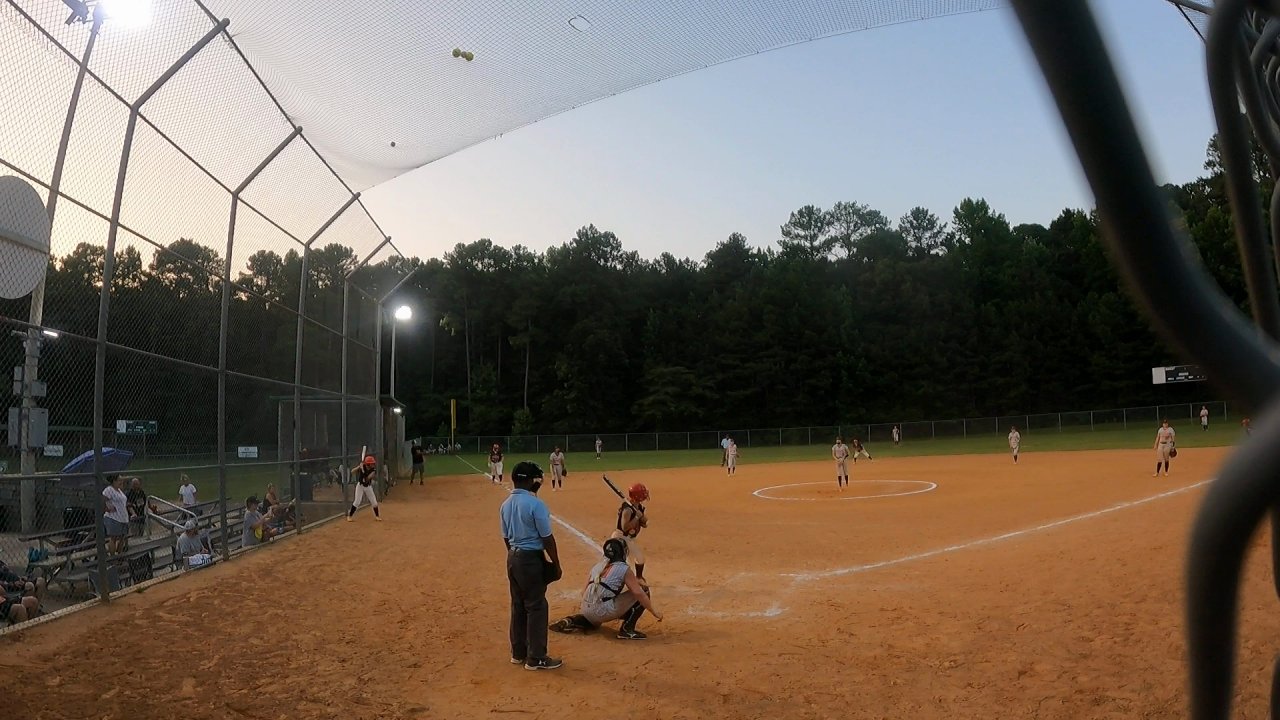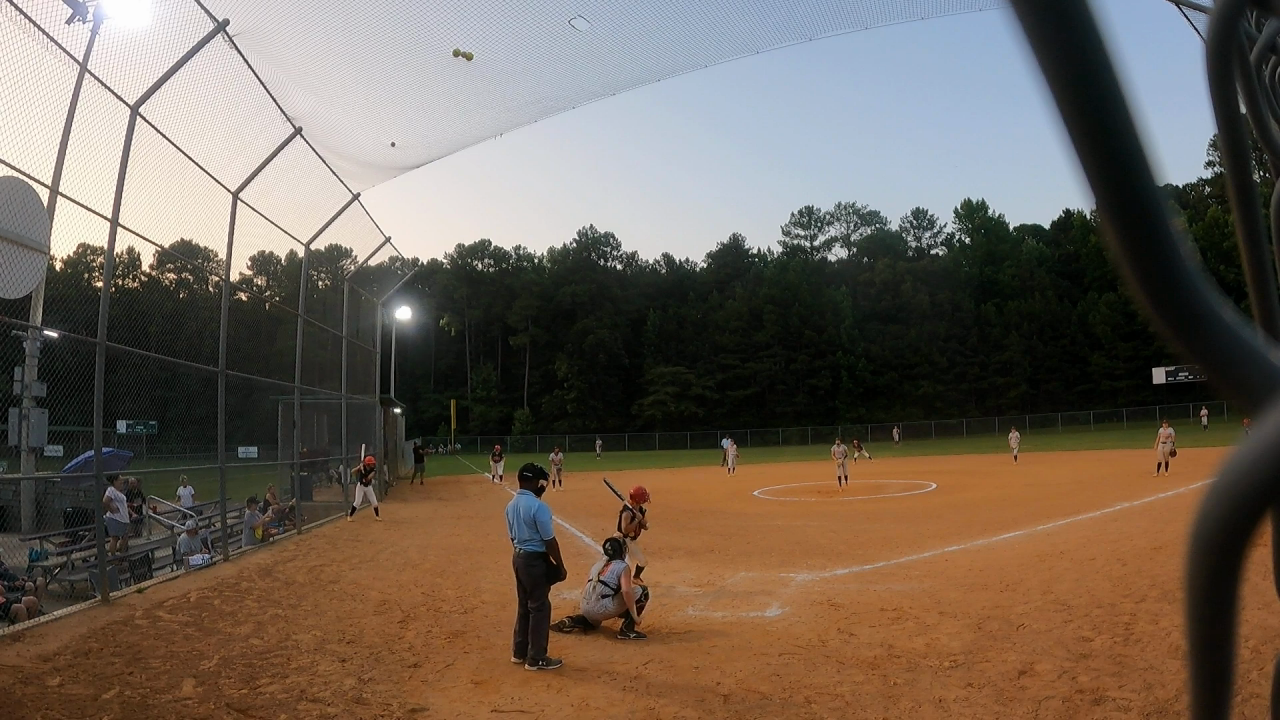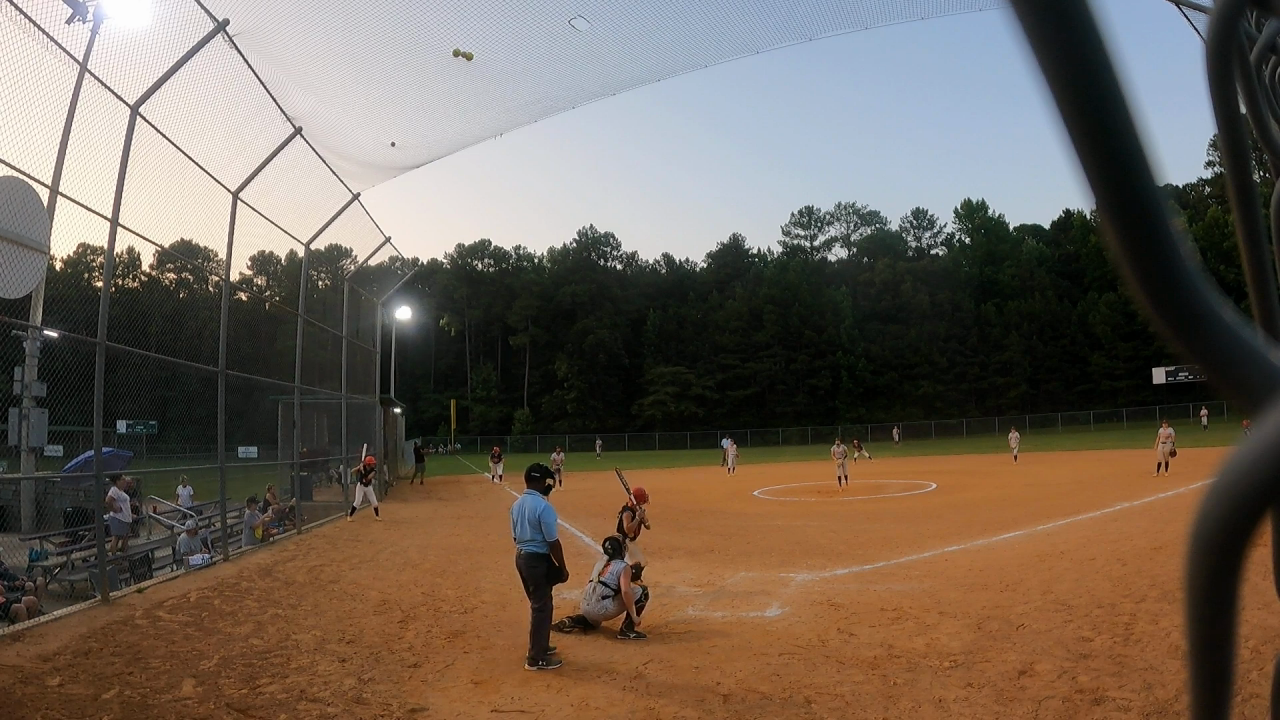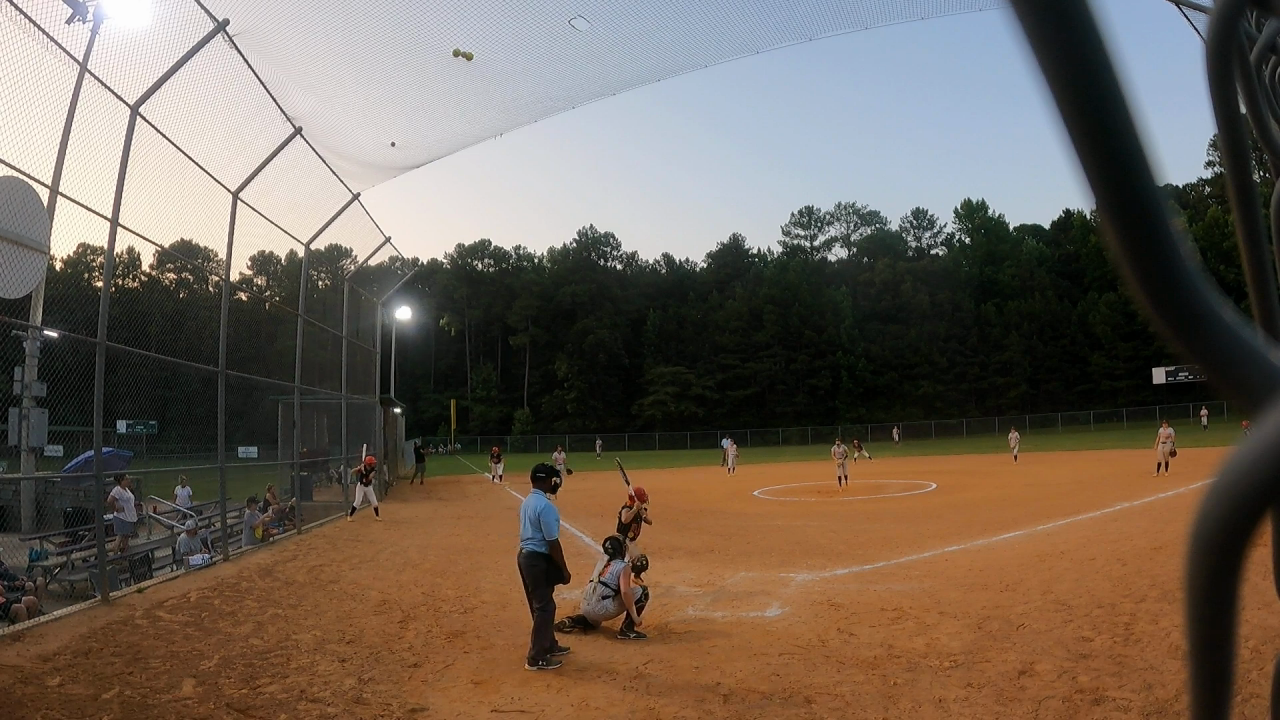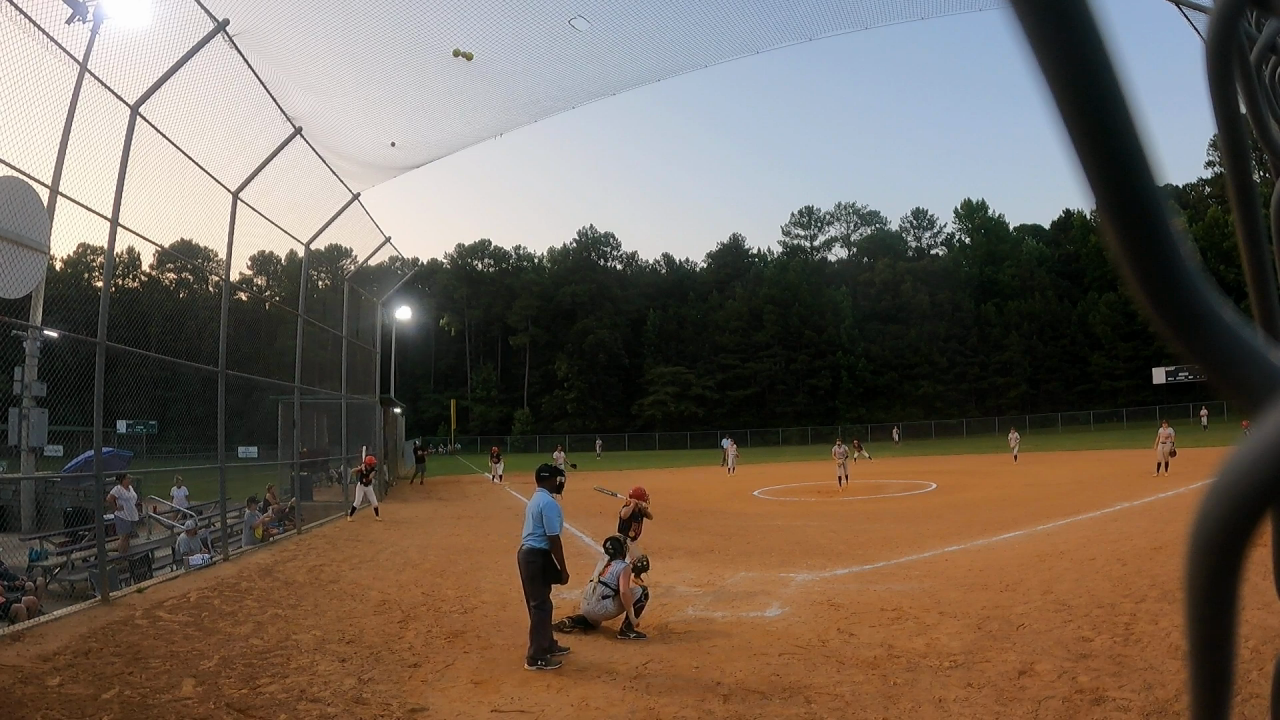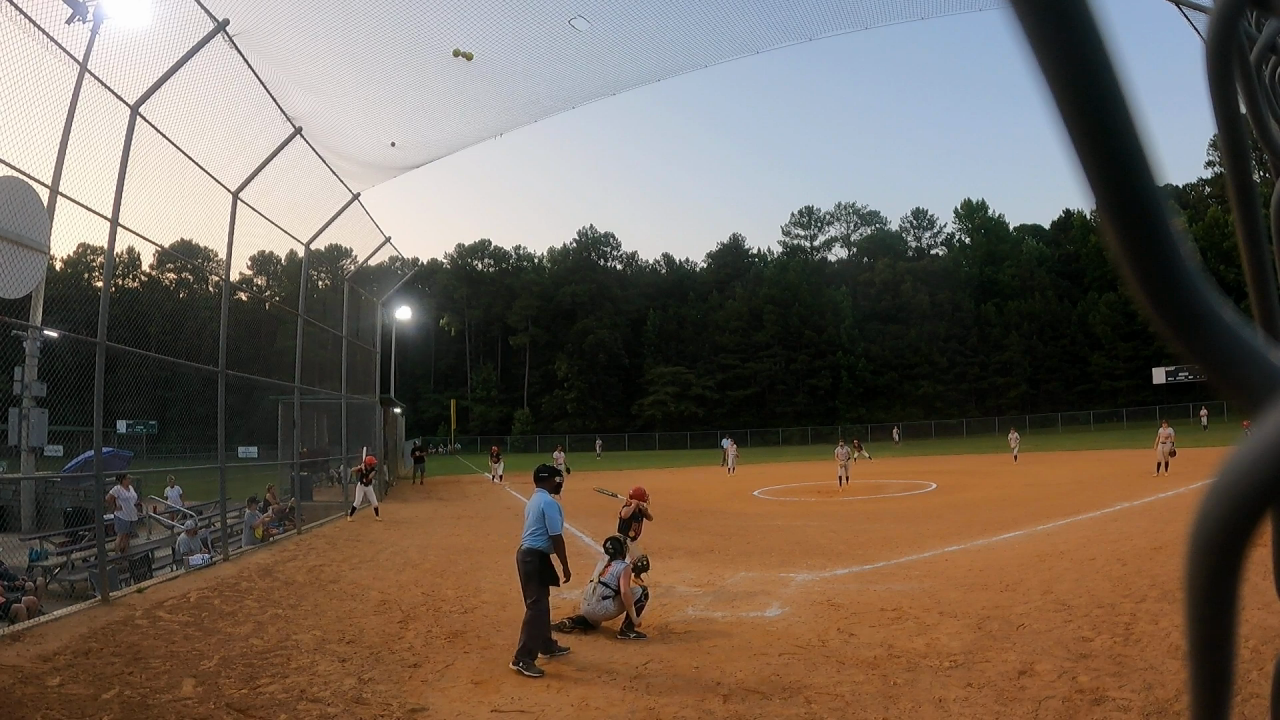
dt=0.3s
person 1, frame 1
left shoulder: (505, 505)
right shoulder: (535, 504)
left elbow: (506, 537)
right elbow: (547, 538)
right wrist: (556, 564)
left hip: (513, 558)
right hip: (531, 559)
left knee: (518, 606)
right knee: (536, 608)
left ankle: (519, 652)
right ankle: (536, 658)
person 1, frame 2
left shoulder: (511, 505)
right shoulder: (538, 506)
right elbow: (549, 540)
right wrist: (560, 566)
left hip: (518, 558)
right hip: (535, 560)
left knee: (524, 606)
right knee: (539, 608)
left ankle: (520, 651)
right ankle: (536, 658)
person 1, frame 3
left shoulder: (517, 504)
right shoulder: (543, 507)
right elbow: (553, 542)
right wrist: (563, 568)
left hip: (521, 557)
right hip: (538, 560)
left knee: (540, 604)
right knee: (542, 607)
left ankle: (540, 646)
right ankle: (536, 658)
person 1, frame 4
left shoulder: (527, 502)
right shoulder: (546, 506)
right elbow: (552, 542)
right wrist: (564, 569)
left hip: (525, 556)
right hip: (538, 560)
left knee: (540, 606)
right knee: (544, 607)
left ankle: (548, 646)
right ankle: (536, 658)
person 1, frame 5
left shoulder: (535, 500)
right shoulder: (549, 503)
right elbow: (553, 538)
left wrist: (556, 566)
right wrist: (563, 568)
left hip: (527, 554)
right hip: (537, 557)
left knee: (539, 604)
right knee: (541, 606)
left ankle: (548, 645)
right ankle: (537, 657)
person 1, frame 6
left shoulder: (534, 500)
right shoulder: (549, 502)
right elbow: (556, 537)
right wrist: (565, 566)
left hip: (527, 554)
right hip: (536, 557)
left knee: (539, 603)
right knee: (537, 606)
left ankle: (547, 646)
right ankle: (523, 659)
